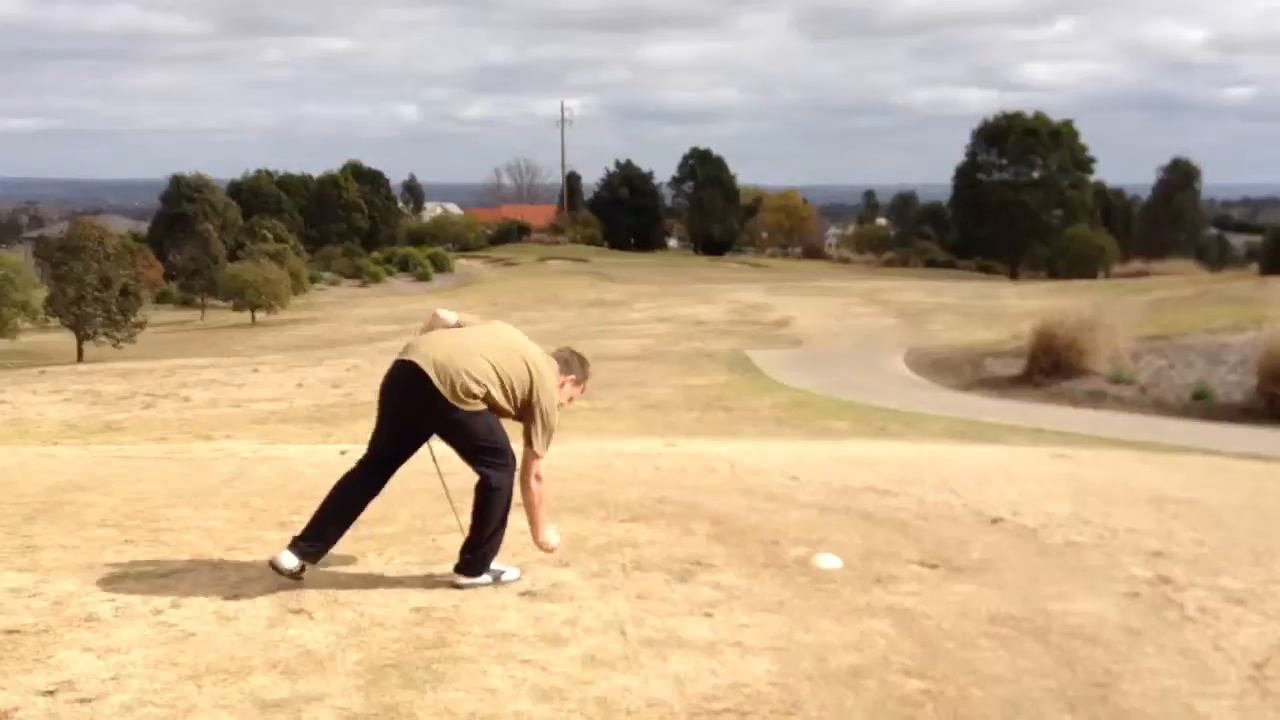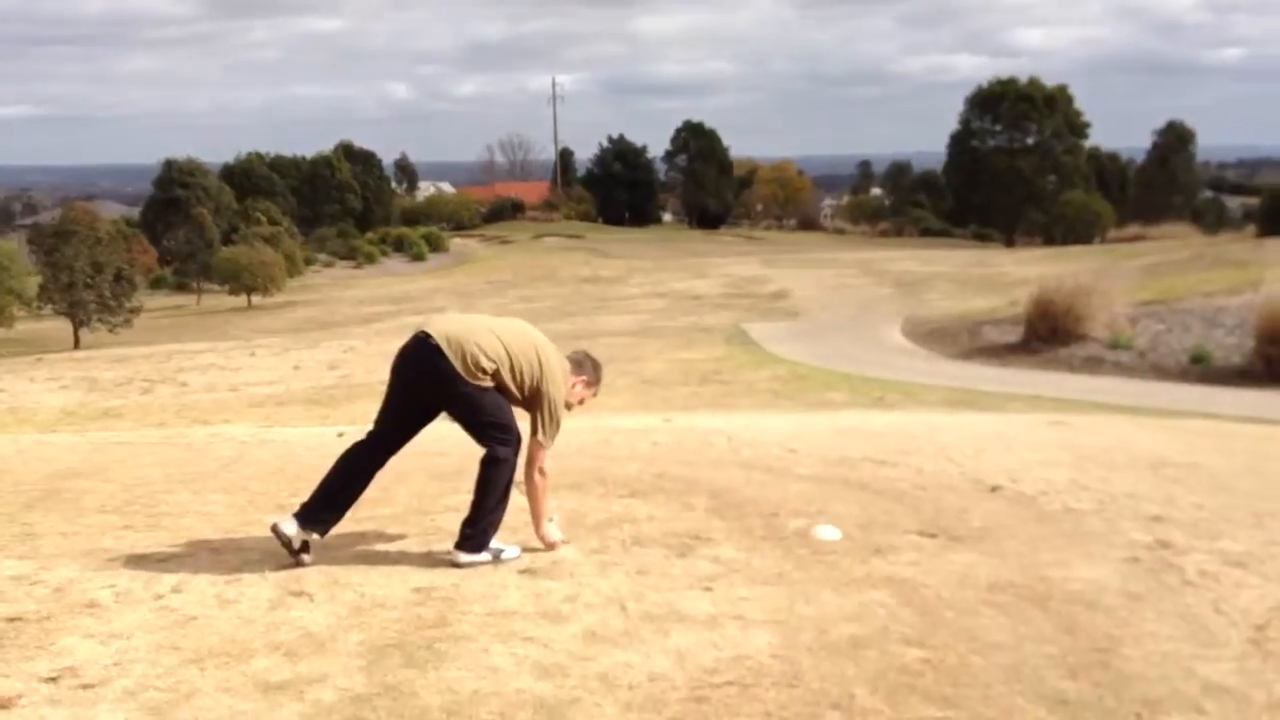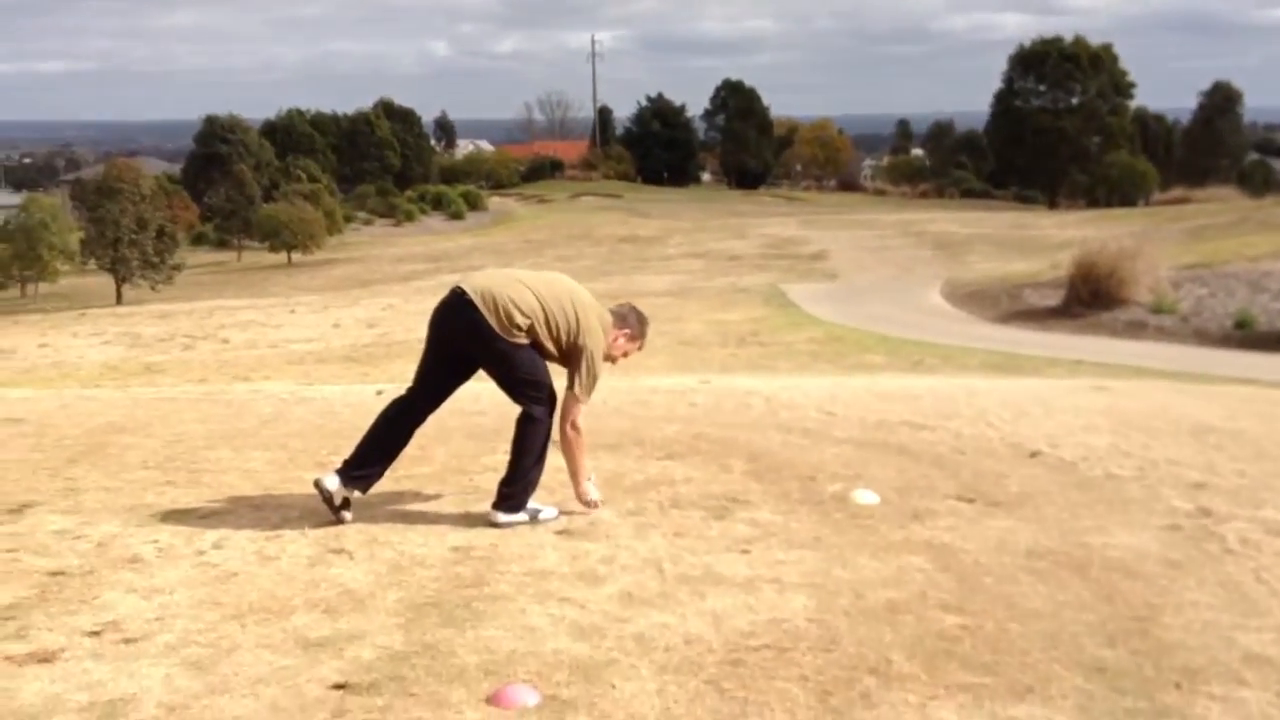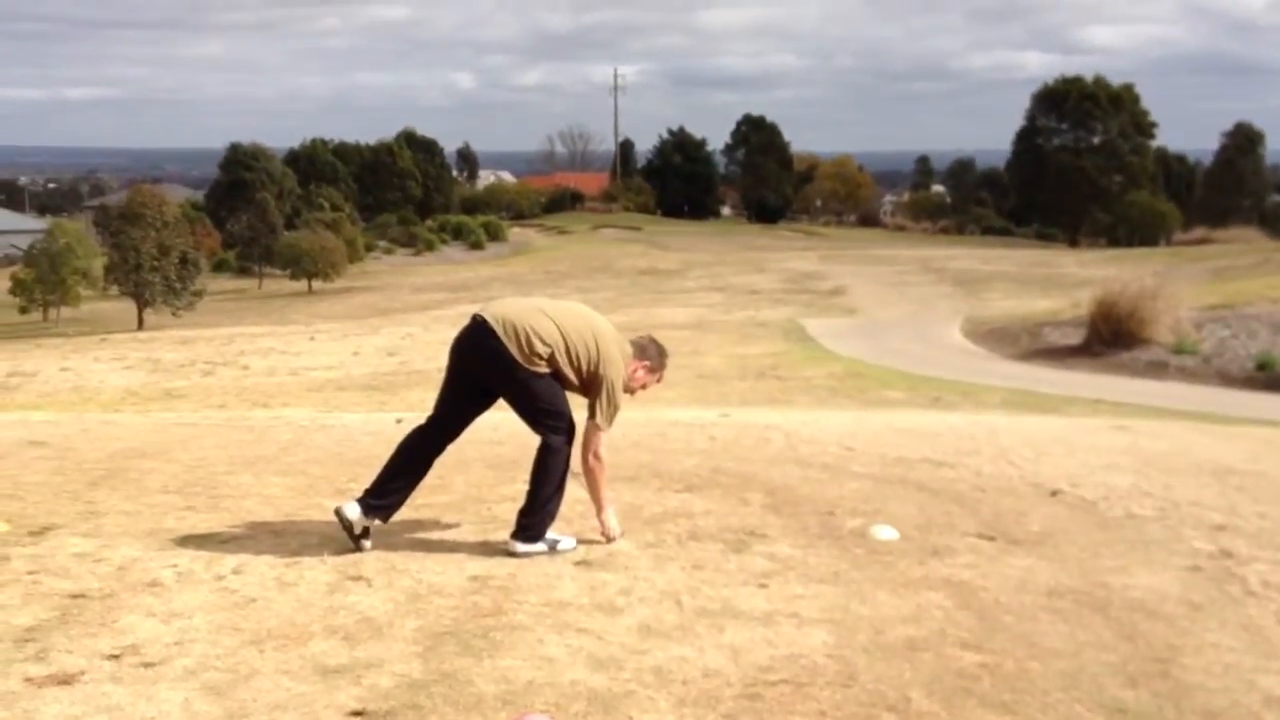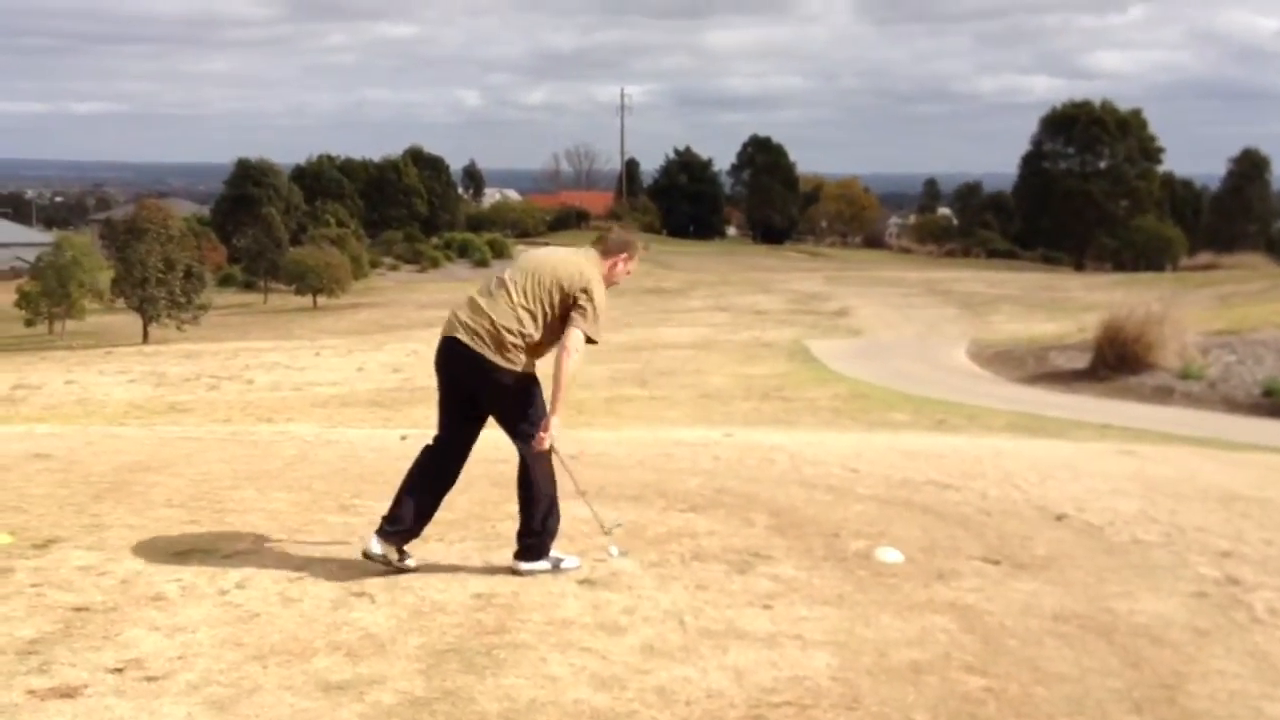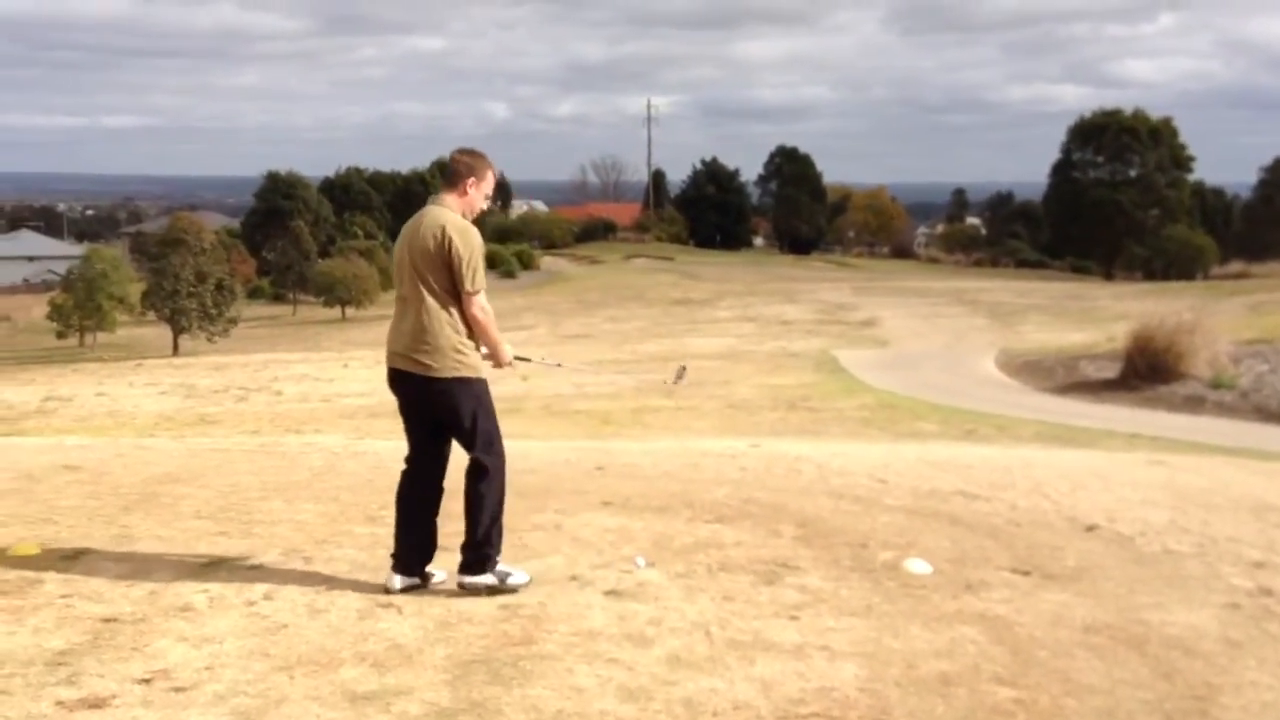
dt=0.7s
person 1, frame 1
left shoulder: (502, 333)
right shoulder: (546, 387)
left elbow: (440, 317)
right elbow: (532, 475)
right wrist: (540, 531)
left hip: (406, 367)
right hip: (452, 387)
left knee: (375, 466)
right knee: (499, 467)
left ankle: (299, 553)
right ankle: (475, 568)
person 1, frame 2
left shoulder: (538, 351)
right shoulder: (555, 383)
right elbow: (536, 467)
right wrist: (543, 526)
left hip: (421, 346)
right hip: (458, 363)
left knee: (380, 442)
right knee: (504, 444)
left ankle: (302, 525)
right ankle: (474, 545)
person 1, frame 3
left shoulder: (585, 311)
right shoulder: (594, 336)
right elbow: (570, 422)
right wrist: (582, 484)
left hip: (460, 301)
right hip: (494, 319)
left knee: (419, 399)
right knee: (540, 404)
left ankle: (344, 481)
right ankle: (512, 505)
person 1, frame 4
left shoulder: (606, 341)
right shoulder: (613, 366)
right elbow: (592, 452)
right wrist: (604, 511)
left hip: (480, 331)
right hip: (516, 348)
left knee: (439, 428)
right knee: (559, 434)
left ankle: (365, 510)
right ankle: (531, 535)
person 1, frame 5
left shoulder: (549, 255)
right shoulder: (591, 285)
right elbow: (569, 351)
right wrist: (553, 415)
left hip: (457, 340)
right hip: (498, 356)
left knee: (447, 448)
right knee: (536, 447)
left ankle: (389, 538)
right ankle: (534, 553)
person 1, frame 6
left shoulder: (411, 228)
right shoulder: (461, 231)
right elbow: (475, 307)
left wrist: (479, 345)
right wrist: (498, 349)
left hip: (405, 364)
right hip: (450, 368)
left knee: (422, 464)
right knee: (488, 459)
left ankle: (408, 567)
right ankle: (478, 564)
